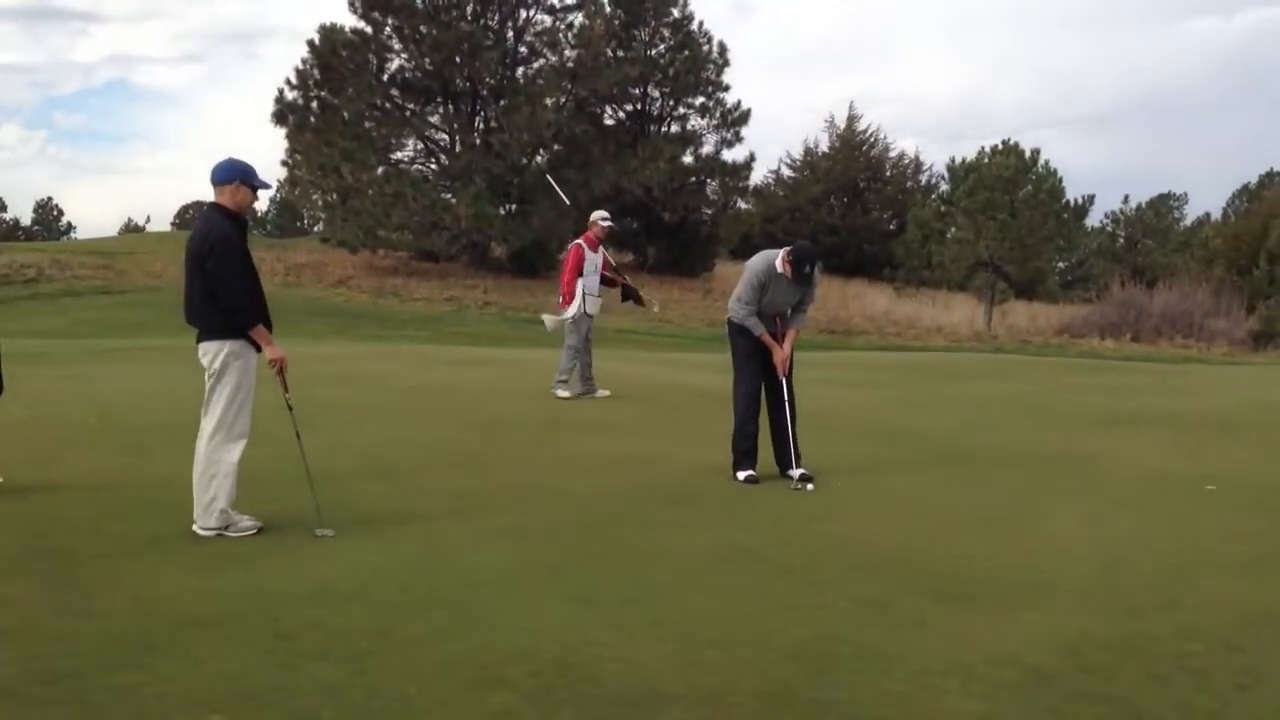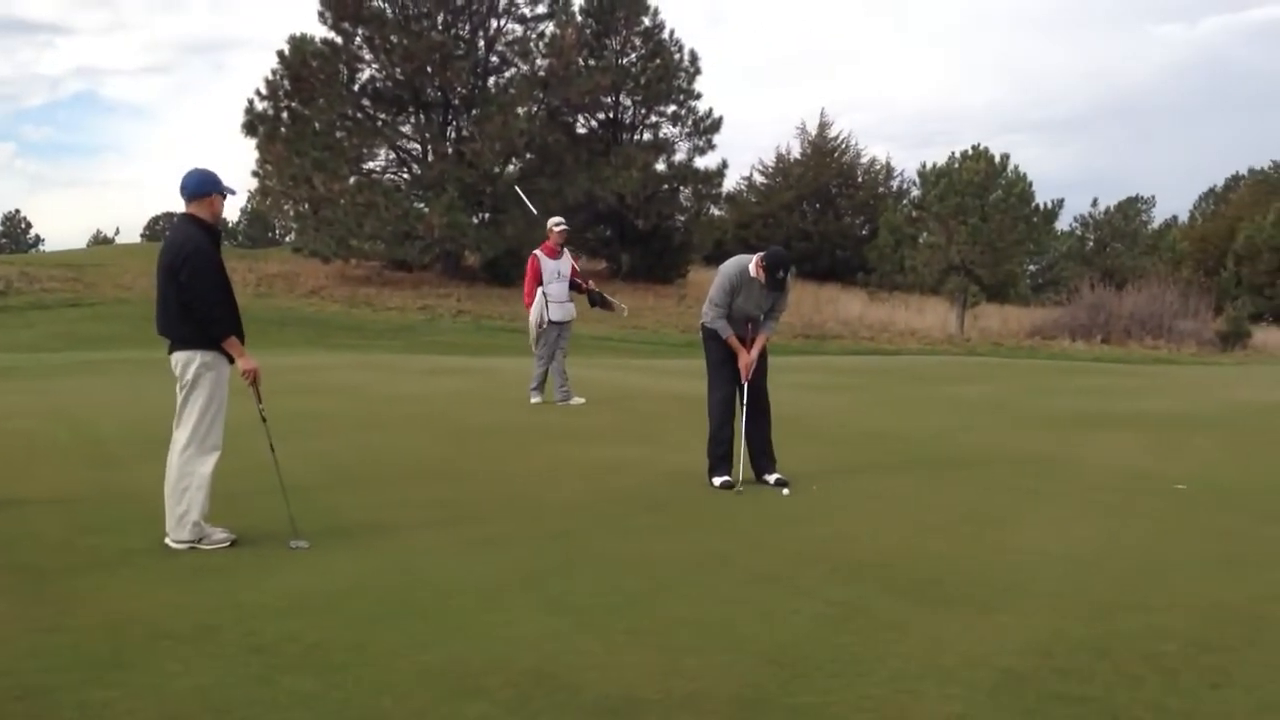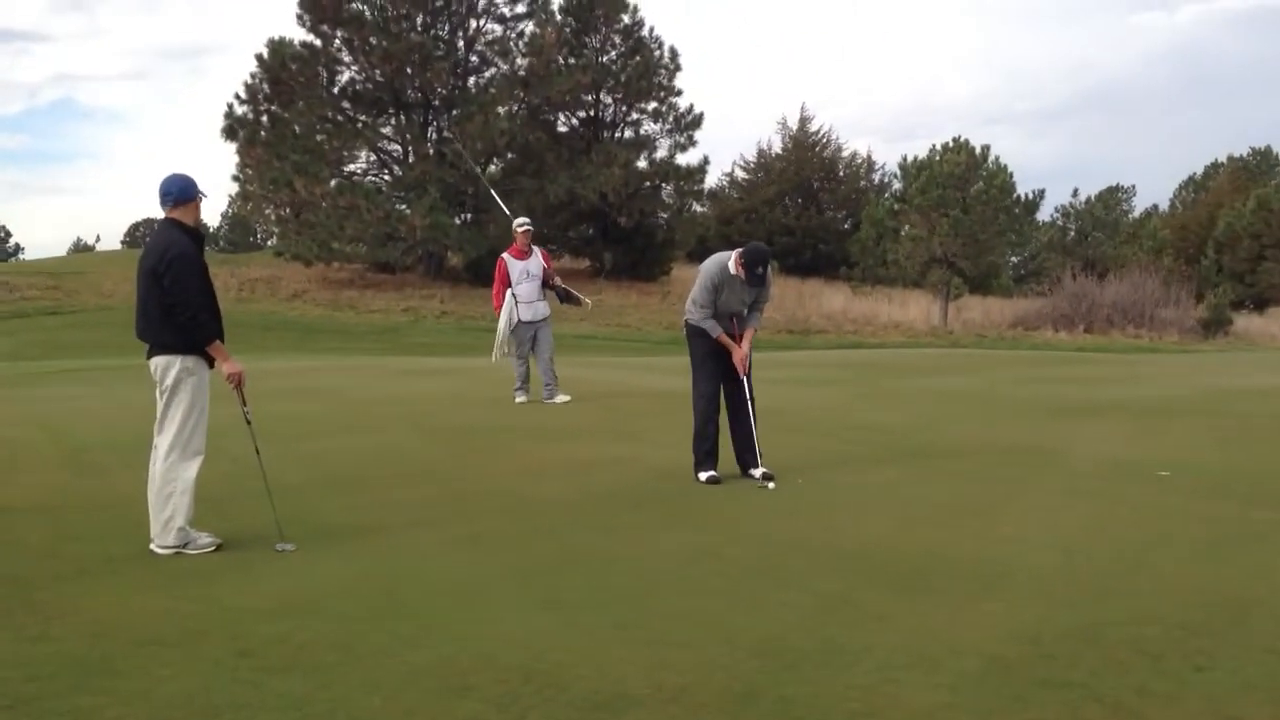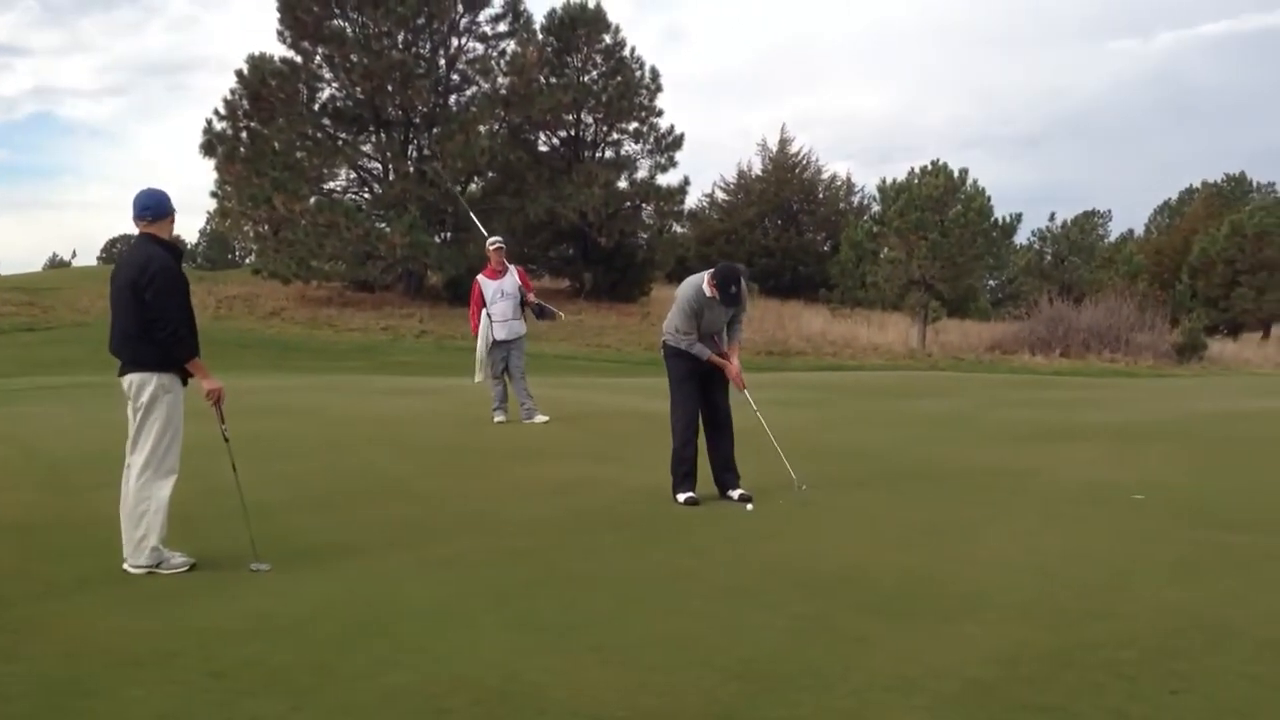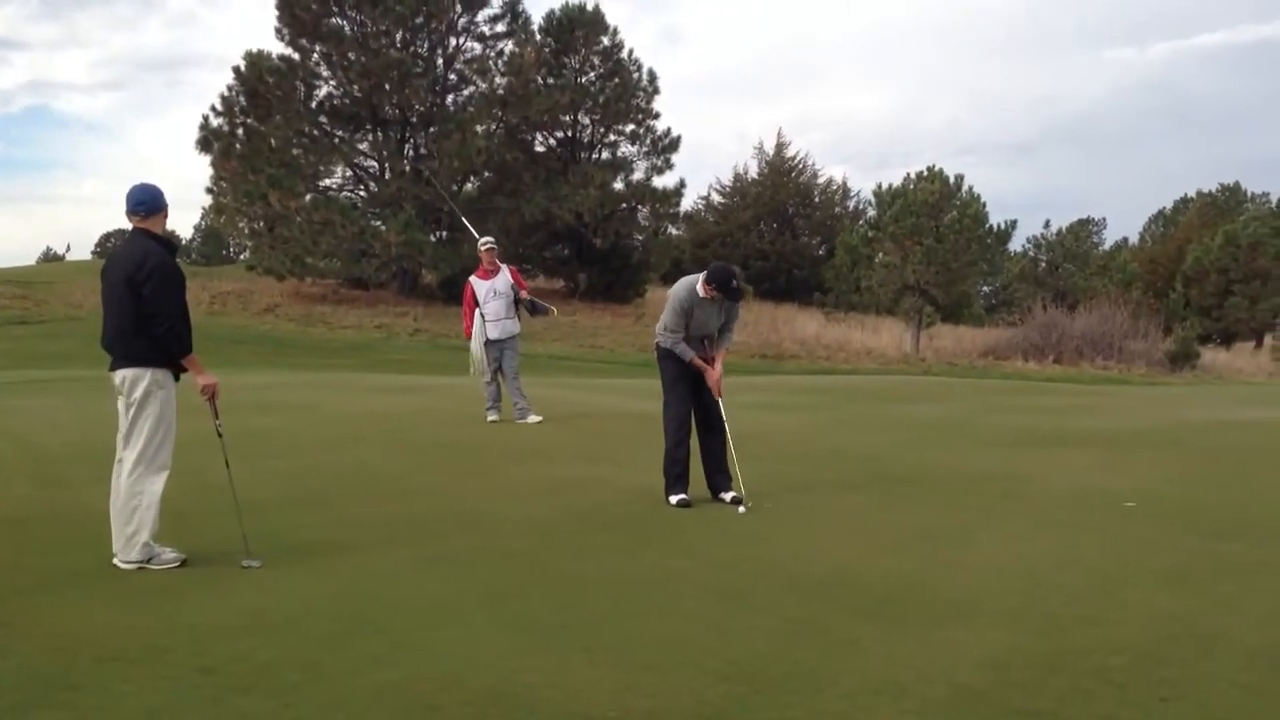
dt=0.4s
person 1, frame 1
left shoulder: (209, 227)
right shoulder: (222, 233)
right elbow: (235, 298)
right wrist: (268, 342)
left hip: (218, 337)
right hip: (231, 341)
left knee: (218, 428)
right knee: (223, 430)
left ankle: (213, 512)
right ankle: (213, 517)
person 1, frame 2
left shoulder: (180, 239)
right shoulder: (196, 245)
right elbow: (208, 309)
right wrist: (240, 354)
left hip: (188, 348)
right hip: (203, 352)
left knee: (188, 439)
right knee: (197, 441)
left ankle: (183, 524)
right ankle: (186, 529)
person 1, frame 3
left shoulder: (158, 244)
right shoulder: (181, 248)
right elbow: (192, 313)
right wrist: (224, 358)
left hip: (165, 352)
right hip: (183, 357)
left knee: (168, 444)
right knee: (180, 446)
left ankle: (167, 530)
right ankle: (172, 534)
person 1, frame 4
left shoulder: (127, 260)
right shoulder: (161, 263)
right elbow: (171, 329)
right wrist: (203, 375)
left hip: (135, 369)
right hip: (157, 373)
left knee: (140, 462)
right knee: (154, 464)
left ankle: (139, 549)
right ankle: (146, 554)
person 1, frame 5
left shoulder: (116, 257)
right shoulder: (157, 259)
right elbow: (167, 324)
right wrist: (199, 371)
left hip: (124, 365)
right hip: (149, 370)
left knee: (129, 457)
right knee: (146, 460)
left ankle: (128, 545)
right ankle: (135, 549)
person 2, frame 1
left shoulder: (809, 275)
right shoulder: (759, 267)
left elbow: (800, 310)
right elbow: (747, 314)
left wrist: (787, 344)
right wrist: (773, 348)
left hip: (778, 329)
right hip: (745, 327)
left knee: (783, 395)
right knee: (748, 393)
left ankle: (790, 462)
right ankle: (743, 464)
person 2, frame 2
left shoulder: (781, 281)
right shoulder: (732, 271)
left elbow: (772, 318)
right elbow: (716, 316)
left wrist: (755, 351)
right wrist: (740, 352)
left hip: (752, 336)
right hip: (719, 333)
left knee: (758, 401)
right knee: (722, 400)
left ankle: (765, 467)
right ankle: (719, 470)
person 2, frame 3
left shoulder: (763, 274)
right shoulder: (712, 270)
left elbow: (757, 309)
right elbow: (703, 317)
left wrist: (745, 345)
right wrist: (732, 349)
left hip: (736, 331)
right hip: (703, 330)
left knee: (743, 396)
right knee: (707, 395)
left ankle: (750, 462)
right ankle: (704, 465)
person 2, frame 4
left shoulder: (738, 288)
right shoulder: (689, 294)
left elbow: (736, 321)
right elbow: (689, 342)
left wrist: (734, 357)
right wrist: (725, 365)
left hip: (713, 350)
right hip: (681, 350)
left knee: (720, 416)
right knee: (686, 416)
left ankle: (729, 483)
right ankle: (683, 486)
person 2, frame 5
left shoulder: (730, 294)
right shoulder: (682, 293)
left elbow: (727, 329)
right elbow: (674, 341)
left wrist: (718, 364)
right wrist: (705, 370)
left hip: (706, 354)
right hip: (674, 353)
left knee: (713, 419)
right knee: (678, 418)
left ankle: (721, 486)
right ankle: (675, 488)
person 3, frame 1
left shoulder: (599, 249)
right shoulder: (578, 246)
left elbow: (599, 275)
right elbow: (568, 275)
left wrist: (616, 280)
right wrist: (568, 301)
left hip: (588, 306)
right hip: (576, 305)
left knee: (585, 347)
right knee: (573, 344)
left ankle: (588, 386)
right ankle: (560, 384)
person 3, frame 2
left shoulder: (567, 255)
right shoulder: (537, 257)
left elbow: (573, 280)
right elbow: (530, 285)
left wrist: (584, 286)
right wrist: (532, 310)
left hip: (564, 314)
right hip: (547, 314)
left knee: (559, 356)
right knee: (543, 355)
left ankle: (563, 394)
right ankle: (536, 392)
person 3, frame 3
left shoulder: (540, 254)
right shoulder: (505, 259)
left elbow: (547, 278)
right elbow: (499, 287)
left wrist: (555, 282)
right wrist: (501, 311)
left hip: (541, 313)
right hip: (520, 315)
left knee: (546, 354)
right knee: (521, 356)
left ankle: (550, 392)
right ankle: (521, 391)
person 3, frame 4
left shoulder: (517, 272)
right shoulder: (481, 280)
left elbow: (528, 295)
right elbow: (475, 308)
left wrist: (531, 298)
right wrist: (477, 333)
left hip: (516, 332)
right hip: (495, 335)
left knee: (518, 374)
right knee: (497, 375)
left ankle: (529, 412)
right ankle: (499, 411)
person 3, frame 5
left shoulder: (509, 272)
right shoulder: (473, 281)
left elbow: (522, 291)
right elbow: (468, 309)
left wrist: (524, 295)
right wrist: (470, 334)
left hip: (510, 332)
right hip: (488, 334)
left knee: (512, 373)
right knee: (490, 375)
left ankle: (523, 412)
right ankle: (492, 410)
